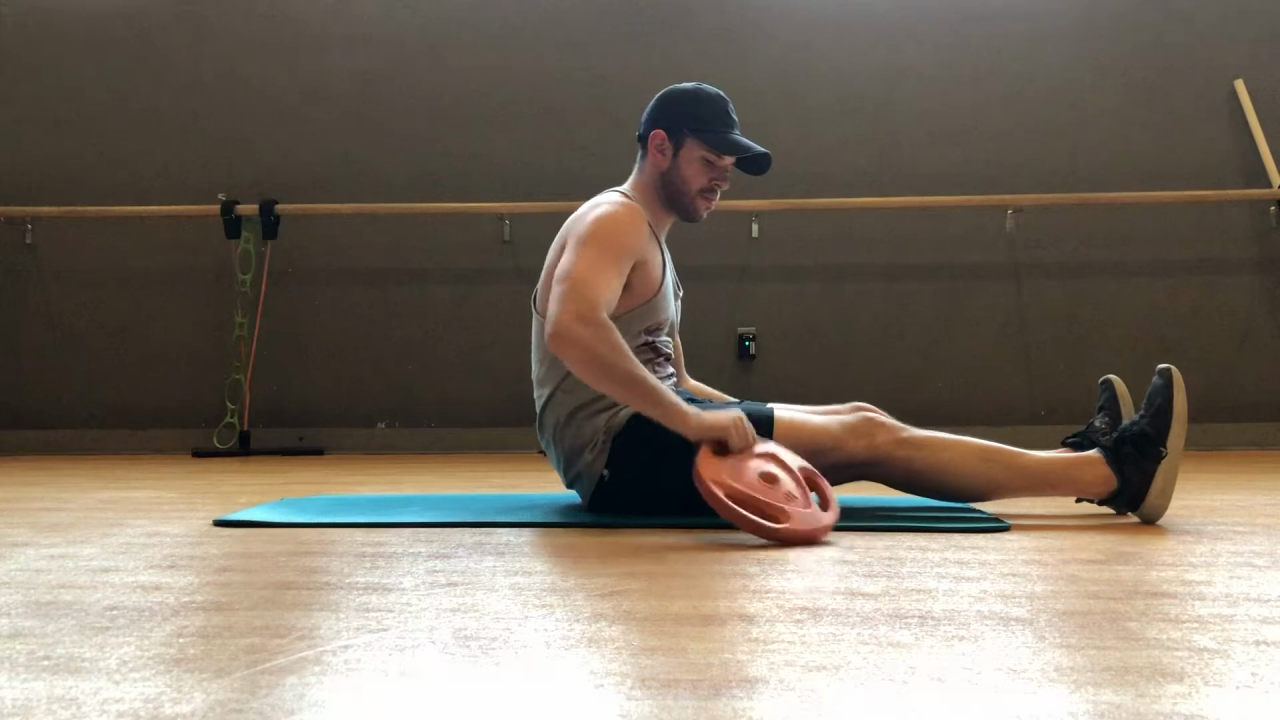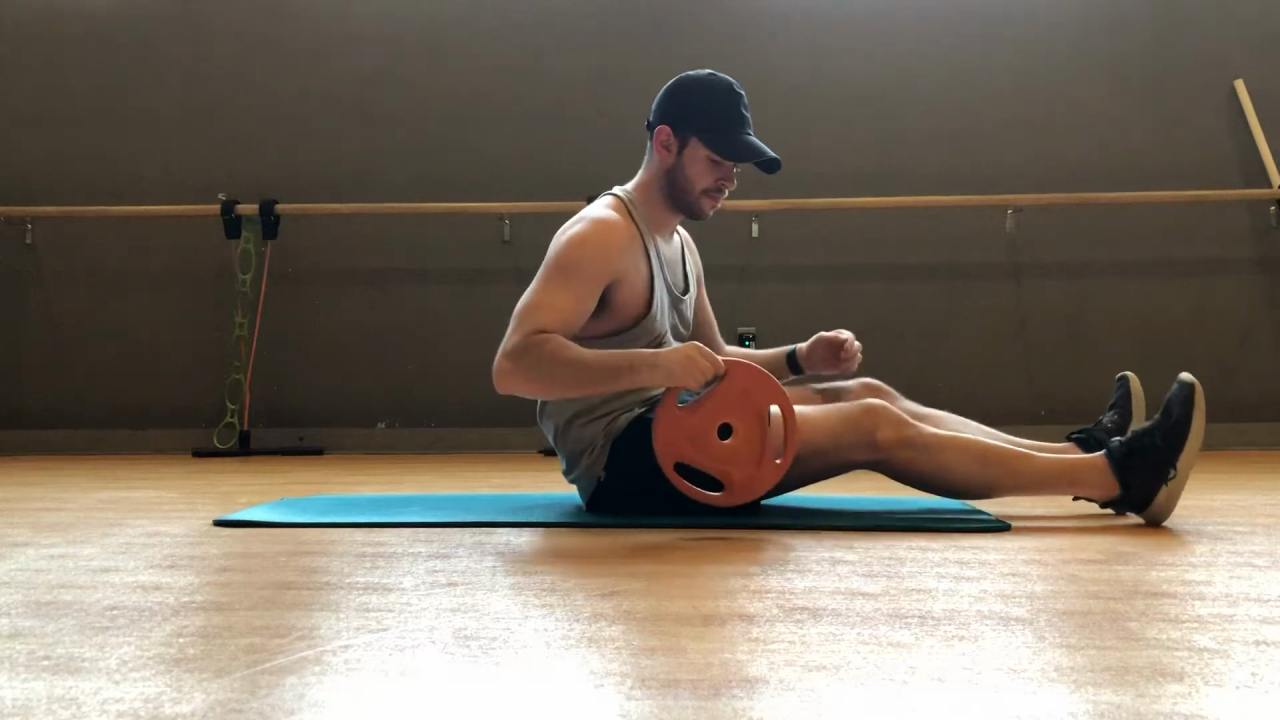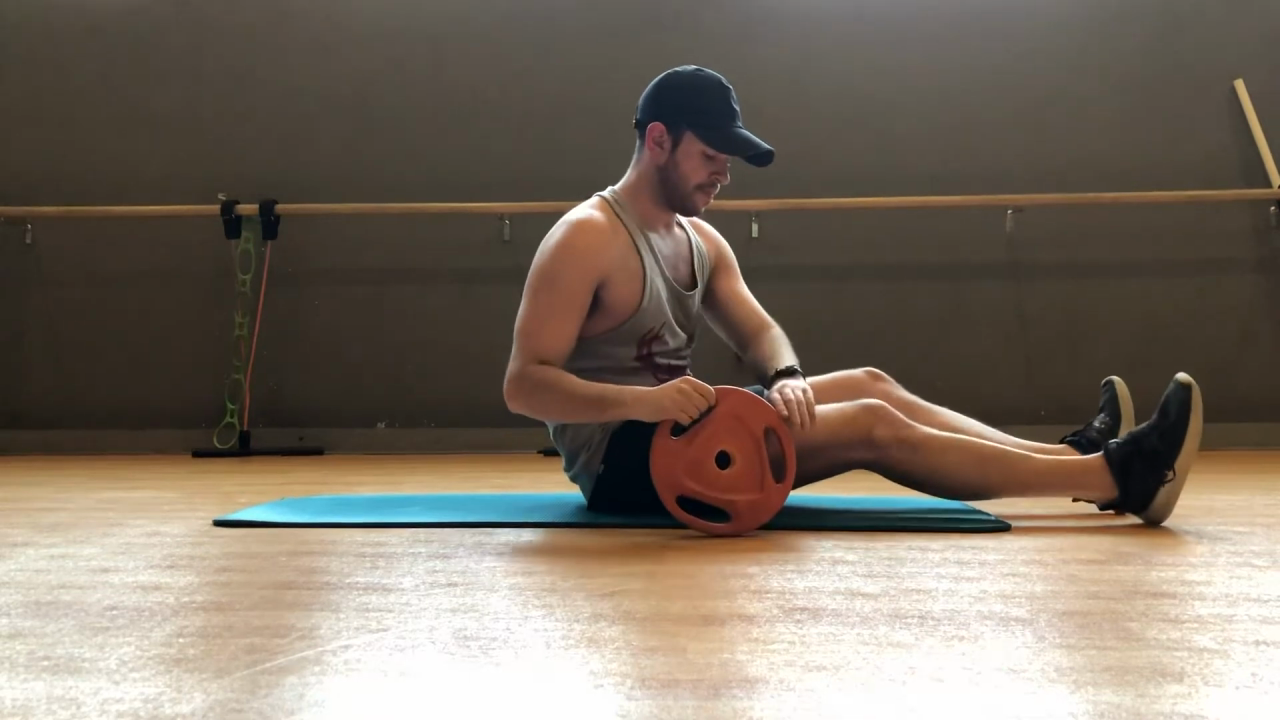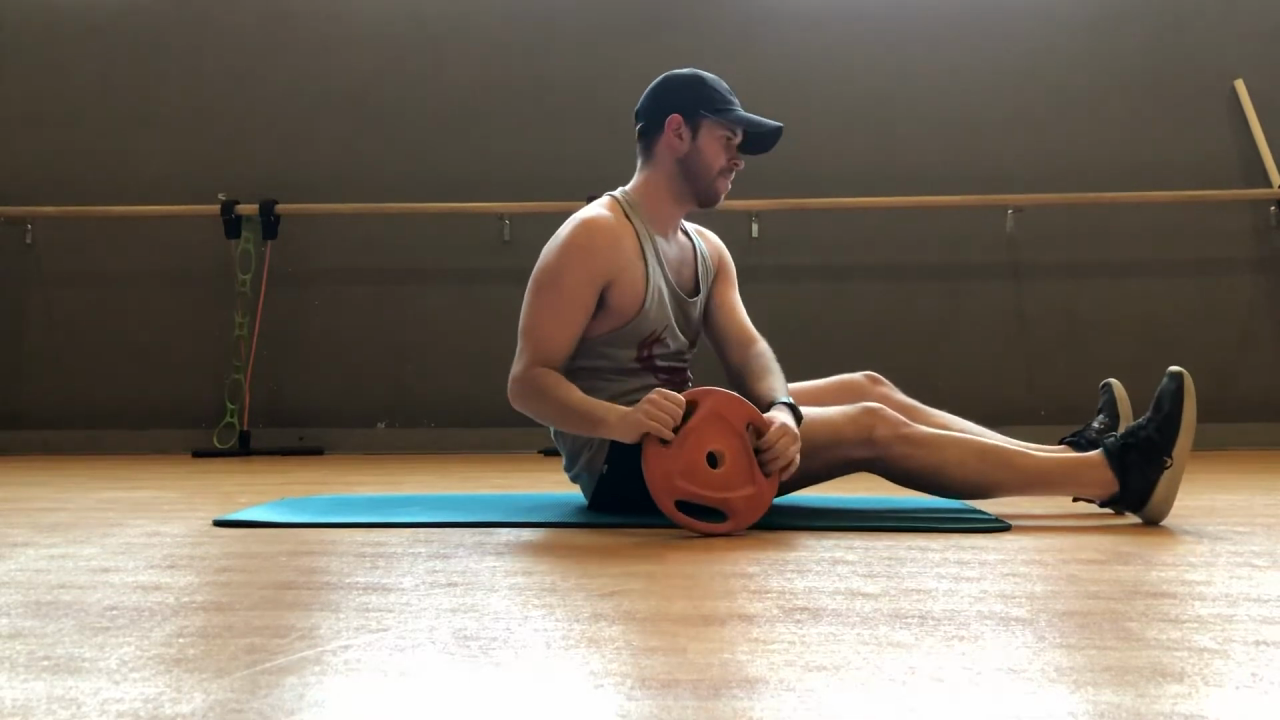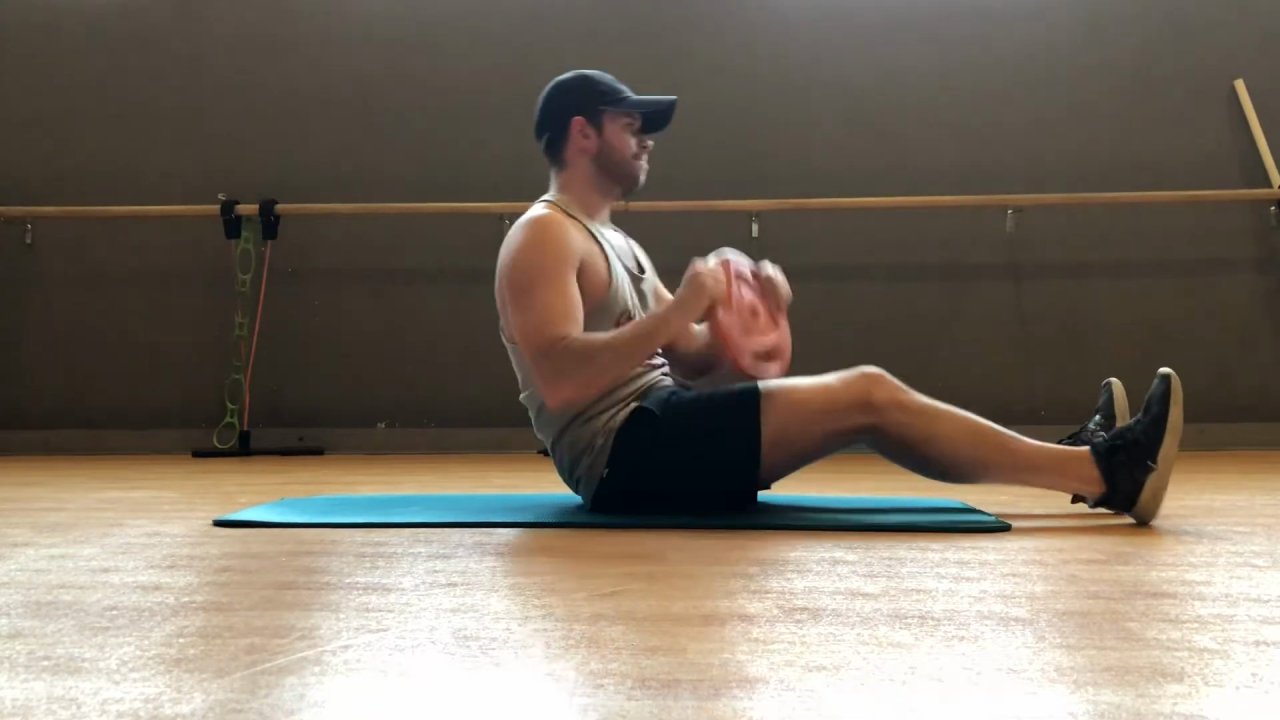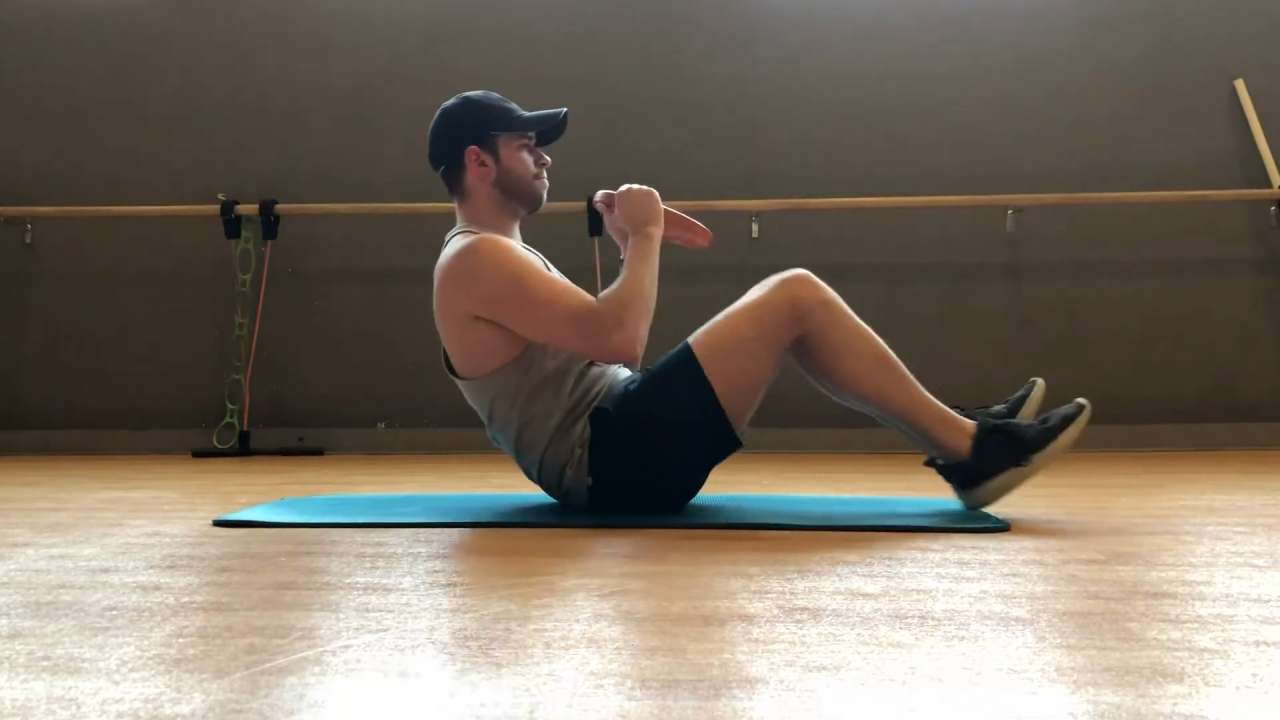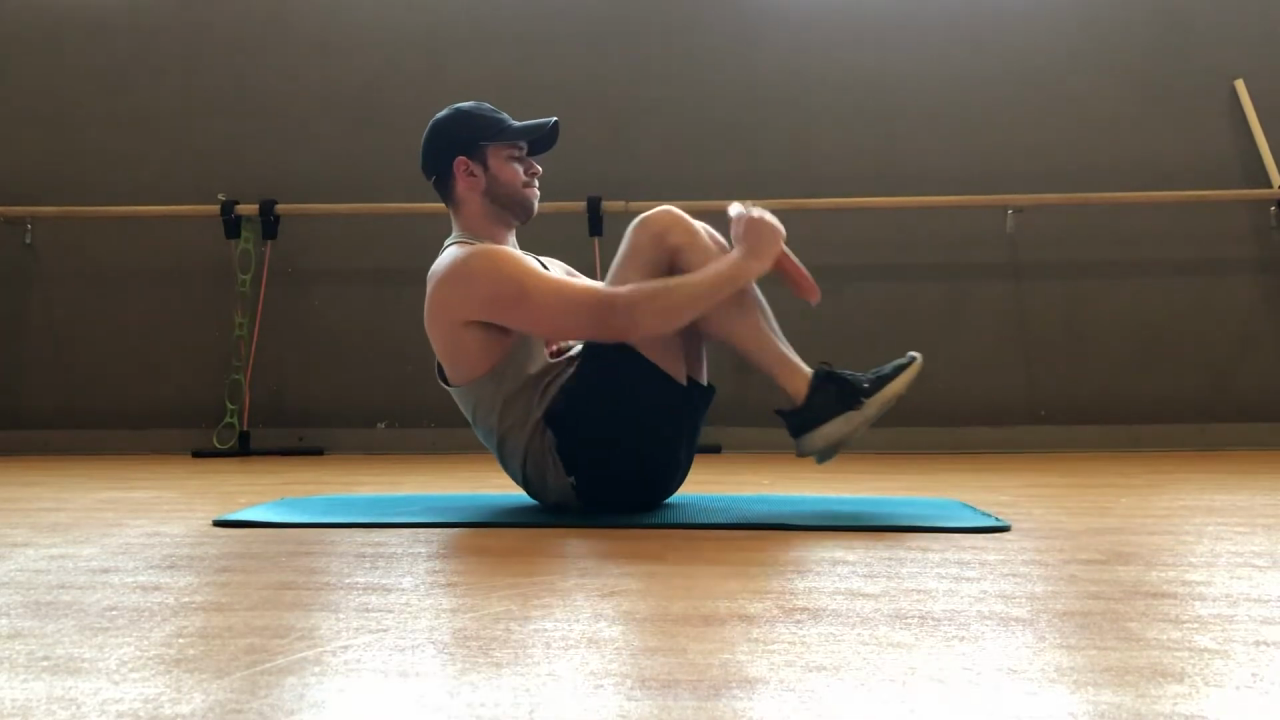
dt=0.7s
person 1, frame 1
left shoulder: (648, 243)
right shoulder: (613, 222)
right elbow: (567, 329)
left wrist: (770, 420)
right wrist: (687, 419)
left hip: (638, 441)
right hip: (617, 453)
left knee: (858, 420)
right knee: (866, 439)
left ankle: (1080, 459)
right ankle: (1112, 473)
person 1, frame 2
left shoulder: (677, 242)
right shoulder: (600, 236)
left elbow: (714, 360)
right elbow: (514, 365)
left wrist: (797, 360)
right wrist: (654, 365)
left hip: (662, 432)
right hip: (621, 458)
left knee: (871, 396)
right knee: (873, 430)
left ankle: (1085, 457)
right ankle: (1115, 475)
person 1, frame 3
left shoulder: (699, 240)
right shoulder: (586, 238)
left elbow: (761, 332)
right elbow: (523, 385)
left wrist: (787, 377)
right wrist: (641, 400)
right hip: (621, 458)
left knee: (870, 386)
right knee: (870, 427)
left ankle: (1078, 458)
right ankle: (1115, 478)
person 1, frame 4
left shoulder: (705, 248)
right shoulder: (593, 239)
left elbow: (748, 352)
right elbow: (528, 382)
left wrist: (781, 411)
right wrist: (620, 420)
left hip: (674, 435)
right hip: (621, 461)
left knee: (867, 389)
right knee: (870, 430)
left ankle: (1071, 457)
right ankle: (1114, 473)
person 1, frame 5
left shoulder: (614, 243)
right shoulder: (543, 236)
left elbow: (694, 360)
right elbow: (558, 380)
right wrist: (684, 306)
left hip: (652, 442)
right hip: (626, 457)
left knee: (863, 412)
right knee: (867, 391)
left ankle: (1082, 464)
right ankle: (1104, 472)
person 1, frame 6
left shoulder: (504, 257)
right shoulder: (477, 261)
left elbow: (609, 351)
right elbow: (617, 339)
left wrist: (633, 251)
right wrist: (645, 240)
left hip: (616, 446)
right hip: (610, 462)
left knee: (778, 303)
right knee: (798, 297)
left ankle: (960, 438)
right ankle: (973, 450)
person 1, frame 7
left shoulder: (527, 266)
right shoulder: (471, 271)
left elbow: (627, 308)
right elbow: (626, 316)
right wrist: (745, 262)
left hip: (633, 449)
right hip: (589, 459)
left knee: (688, 239)
right knee: (665, 229)
left ankle: (809, 394)
right ankle: (811, 396)
